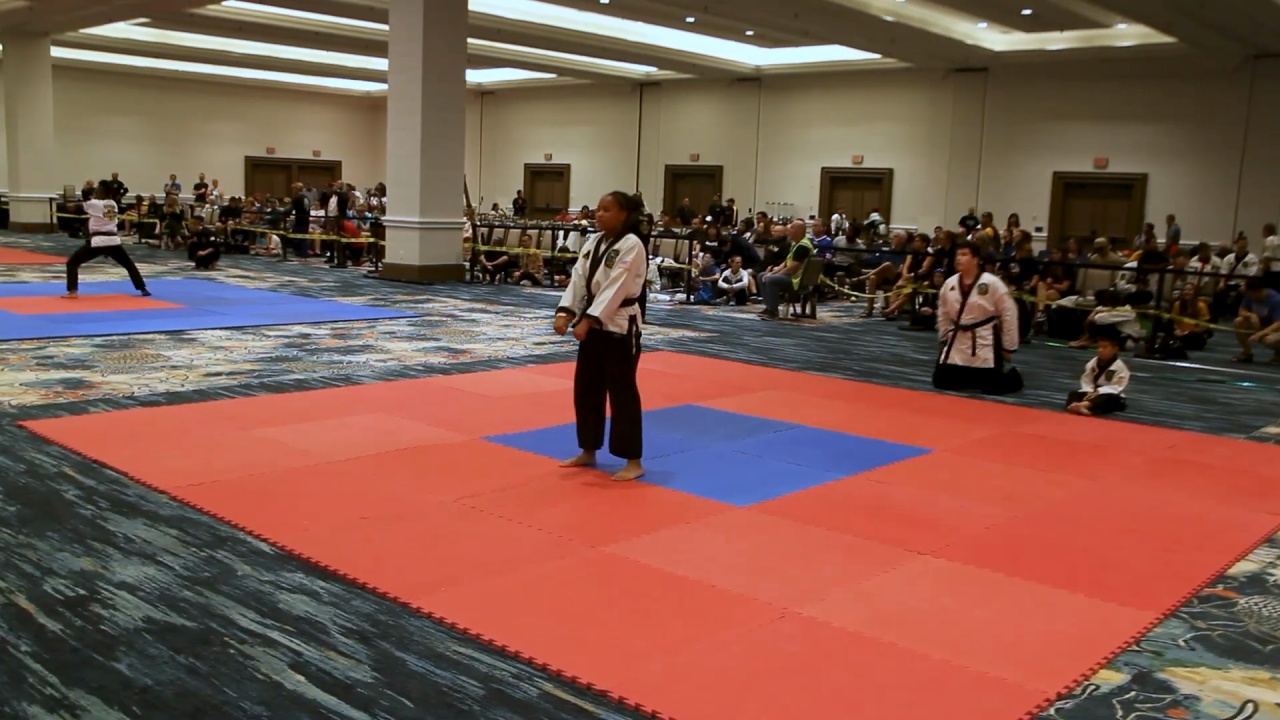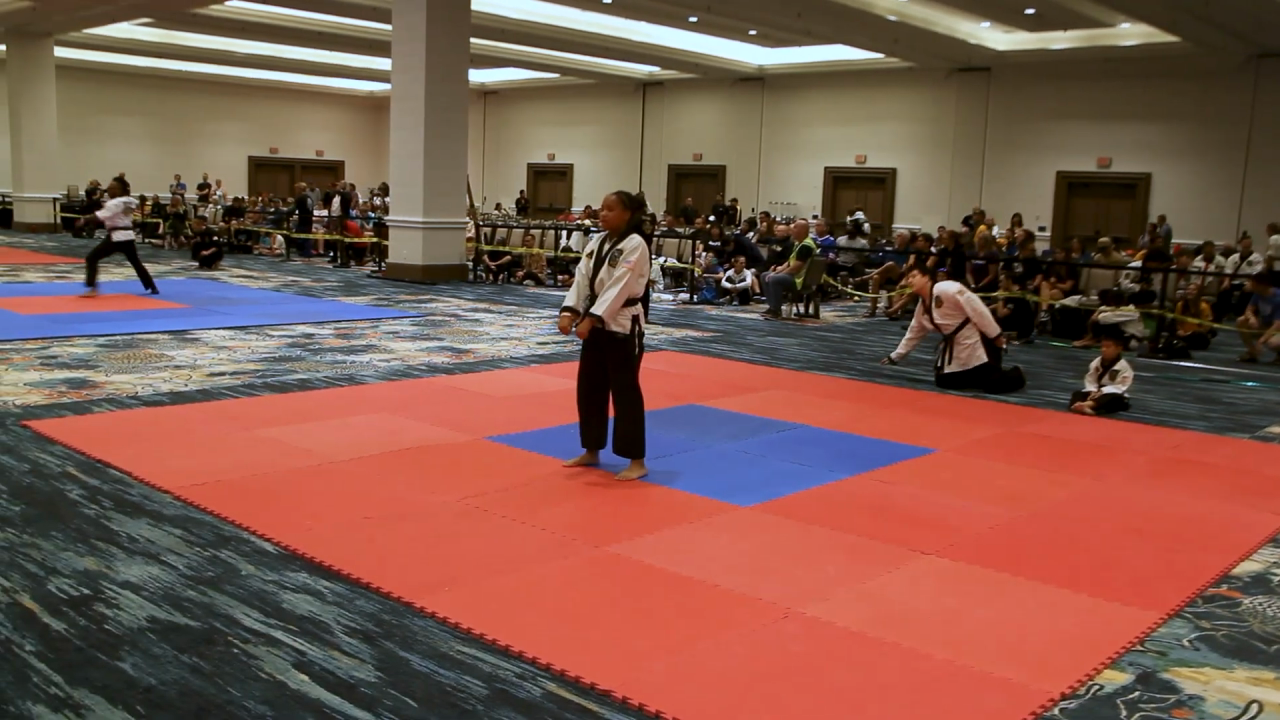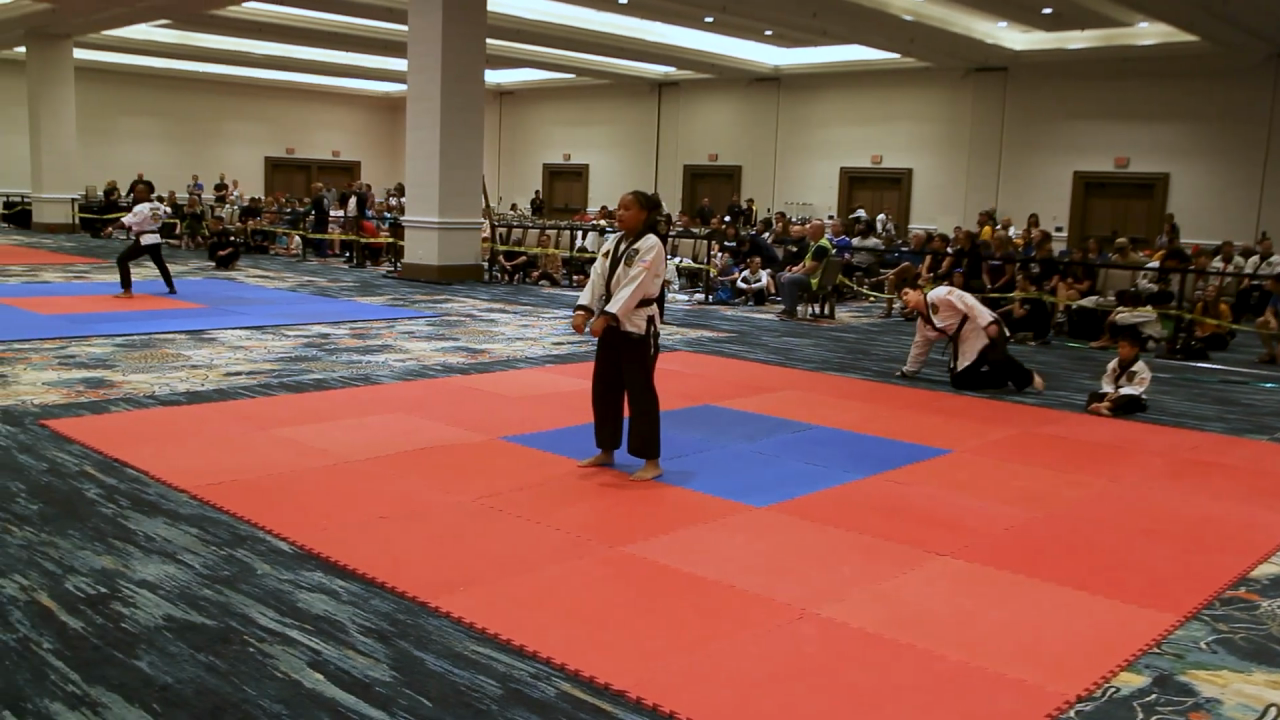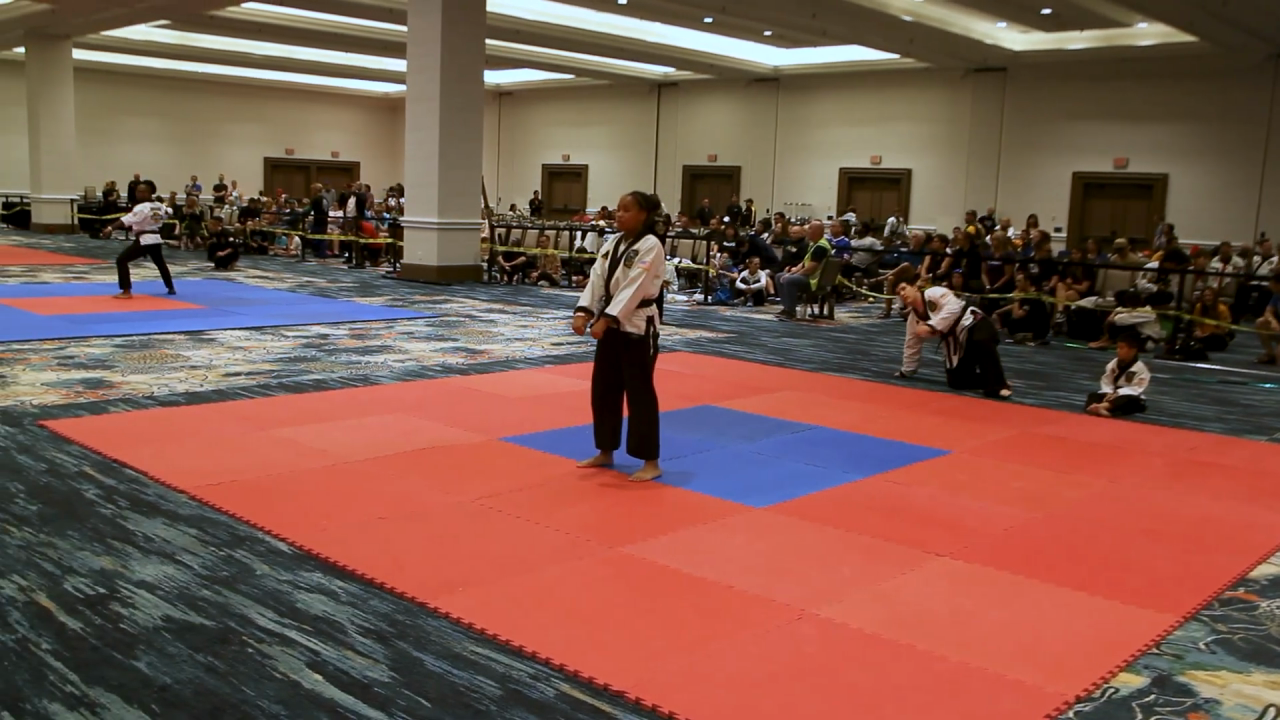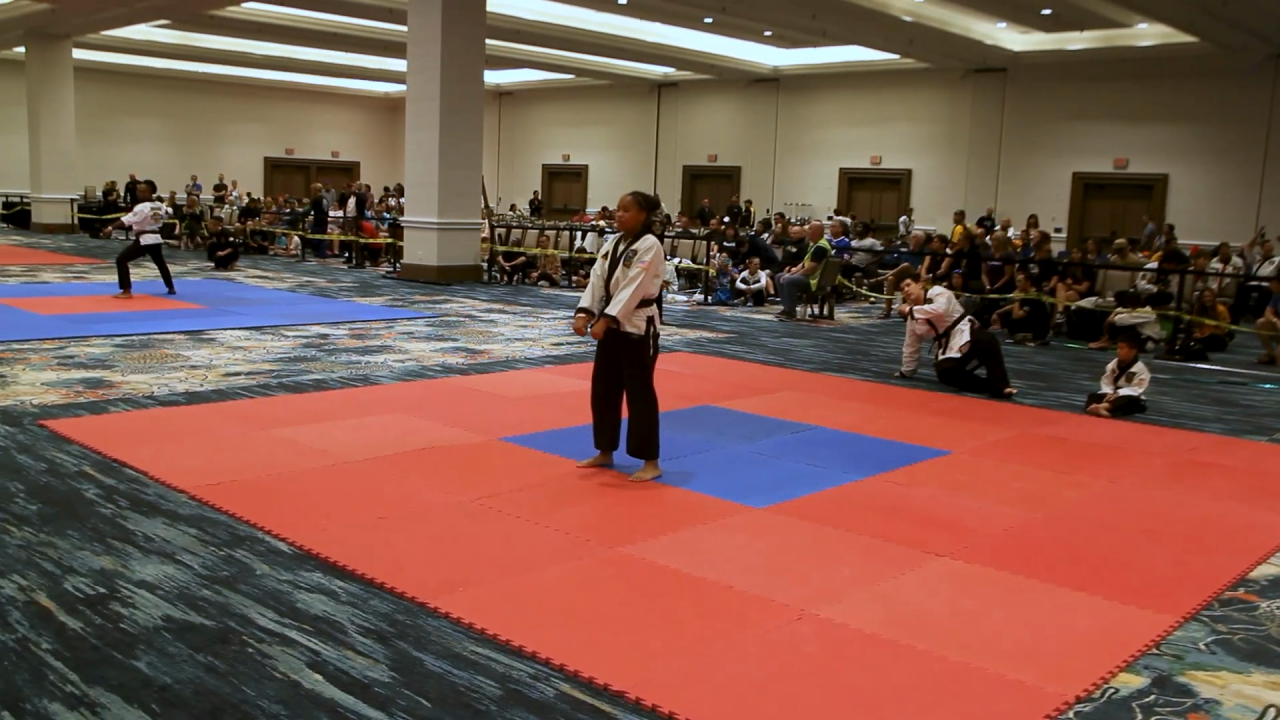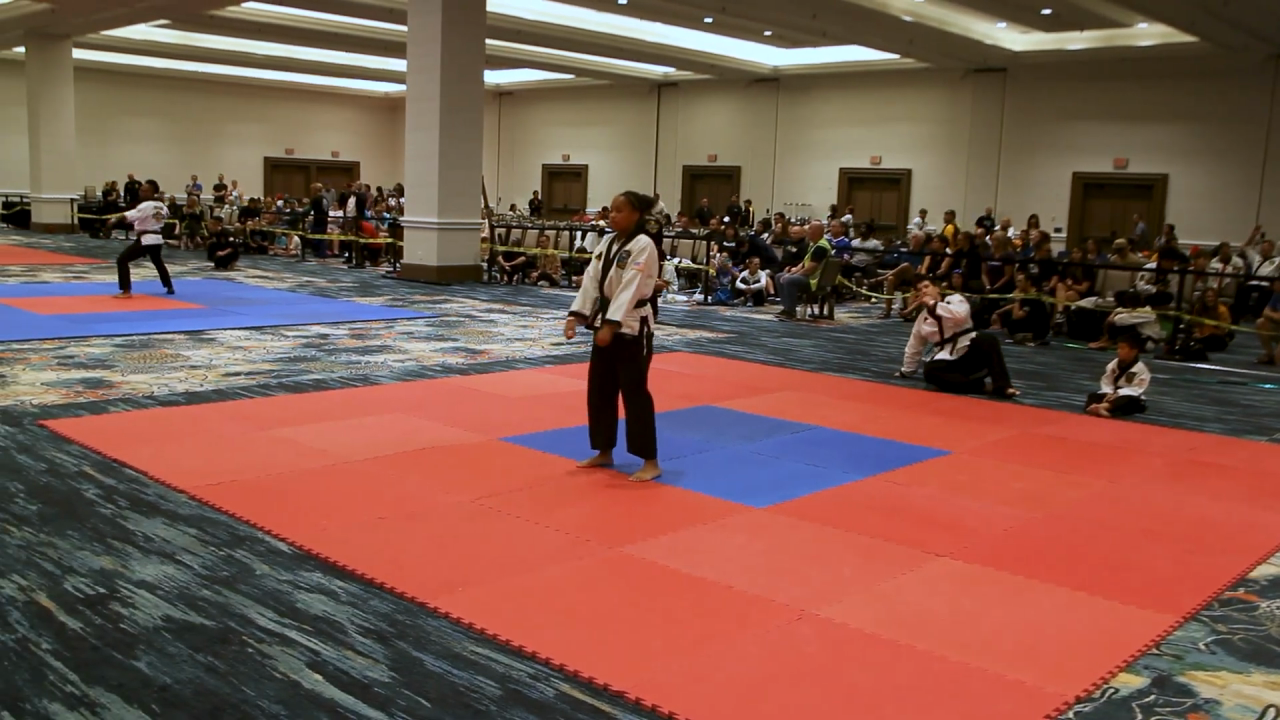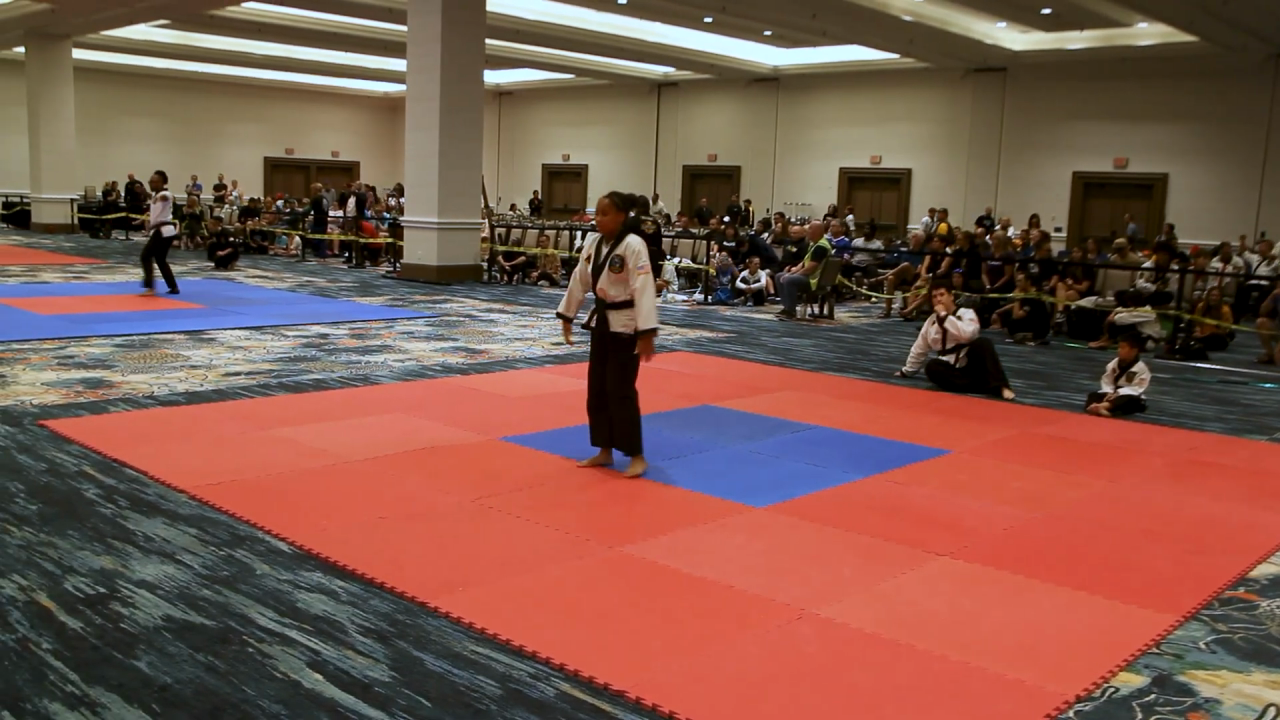
dt=0.3s
person 1, frame 1
left shoulder: (632, 245)
right shoulder: (593, 242)
left elbow: (615, 287)
right elbow: (578, 279)
left wrist: (588, 320)
right wrist: (565, 312)
left hip: (620, 325)
right hip: (593, 322)
left knee: (623, 392)
right knee: (586, 389)
left ankle: (634, 461)
right ankle: (589, 451)
person 1, frame 2
left shoulder: (635, 245)
right shoulder: (597, 242)
left elbow: (618, 287)
right elbow: (582, 279)
left wrist: (590, 319)
right wrist: (569, 312)
left hip: (623, 325)
right hip: (596, 322)
left knee: (626, 392)
right knee: (589, 389)
left ankle: (637, 462)
right ankle: (591, 452)
person 1, frame 3
left shoulder: (651, 245)
right shoulder: (613, 242)
left elbow: (634, 286)
right elbow: (597, 278)
left wrist: (604, 317)
right wrist: (583, 311)
left hip: (639, 325)
right hip: (612, 323)
left knee: (641, 392)
right knee: (604, 389)
left ankle: (652, 462)
right ankle: (607, 451)
person 1, frame 4
left shoulder: (651, 246)
right shoulder: (613, 243)
left elbow: (633, 288)
right elbow: (597, 279)
left wrist: (605, 319)
right wrist: (584, 312)
left hip: (638, 325)
right hip: (611, 323)
left knee: (640, 393)
right knee: (604, 390)
left ankle: (651, 463)
right ankle: (605, 452)
person 1, frame 5
left shoulder: (650, 246)
right shoulder: (612, 243)
left elbow: (633, 287)
right elbow: (598, 280)
left wrist: (605, 319)
right wrist: (584, 313)
left hip: (638, 326)
right hip: (611, 324)
left knee: (640, 393)
right knee: (603, 390)
left ankle: (651, 462)
right ankle: (605, 452)
person 1, frame 6
left shoulder: (643, 245)
right shoulder: (608, 242)
left elbow: (630, 289)
right elbow: (592, 280)
left wrist: (612, 325)
right wrist: (577, 315)
left hip: (632, 326)
right hip: (606, 321)
left knee: (635, 392)
right knee: (599, 390)
left ankle: (650, 462)
right ankle: (604, 452)
person 1, frame 7
left shoulder: (633, 246)
right shoulder: (593, 242)
left elbow: (643, 290)
right elbow: (579, 281)
left wrist: (646, 333)
right wrist: (567, 316)
left hip: (626, 325)
right hip: (601, 321)
left knee: (621, 391)
right knee: (597, 389)
left ankle: (636, 457)
right ankle: (605, 451)
